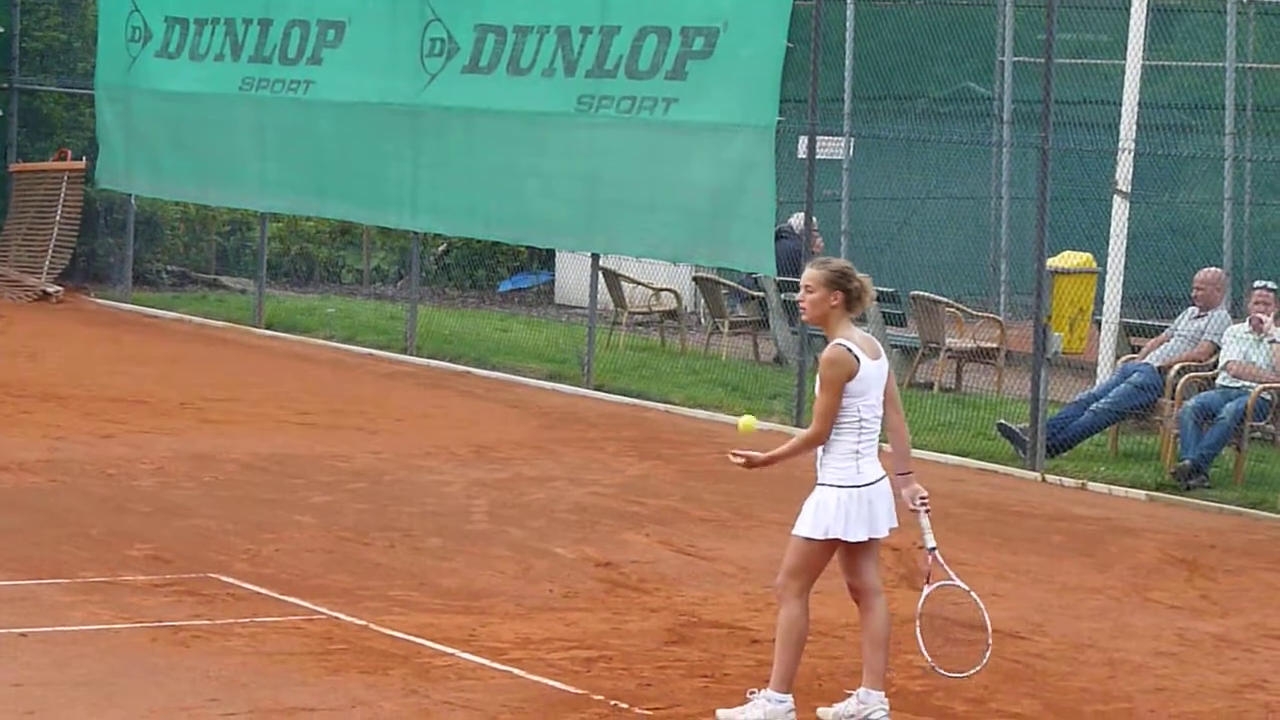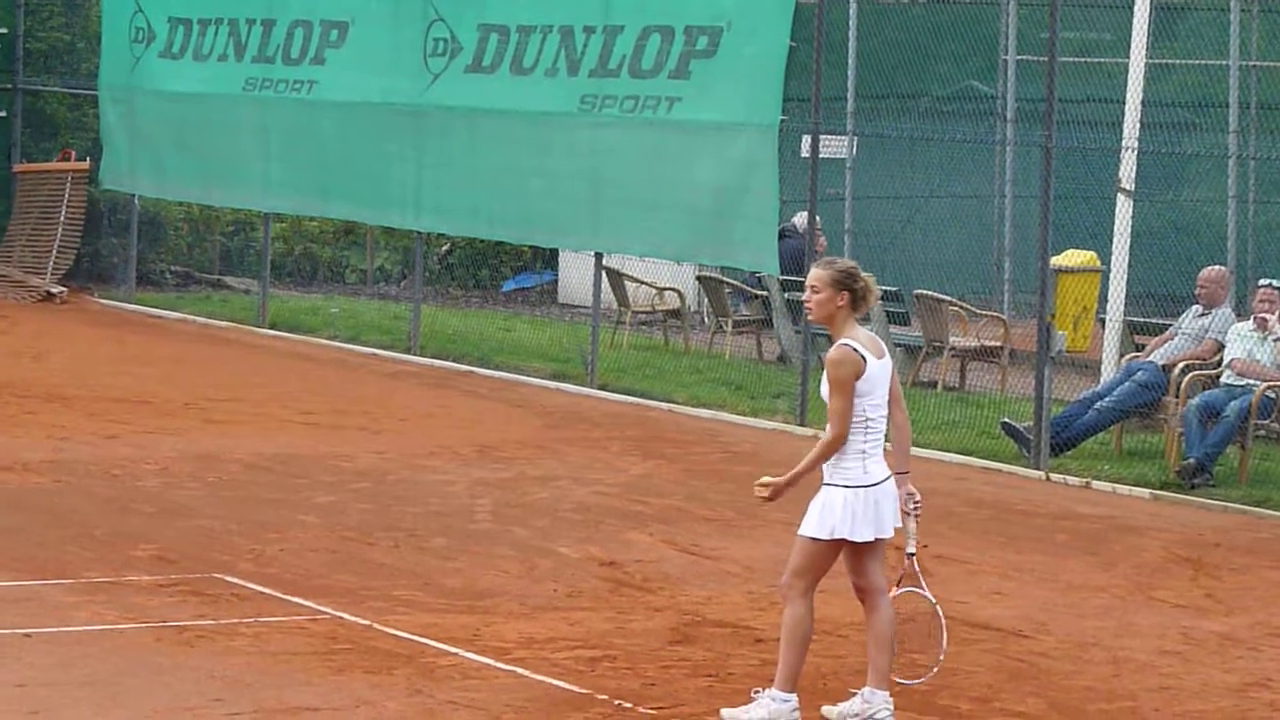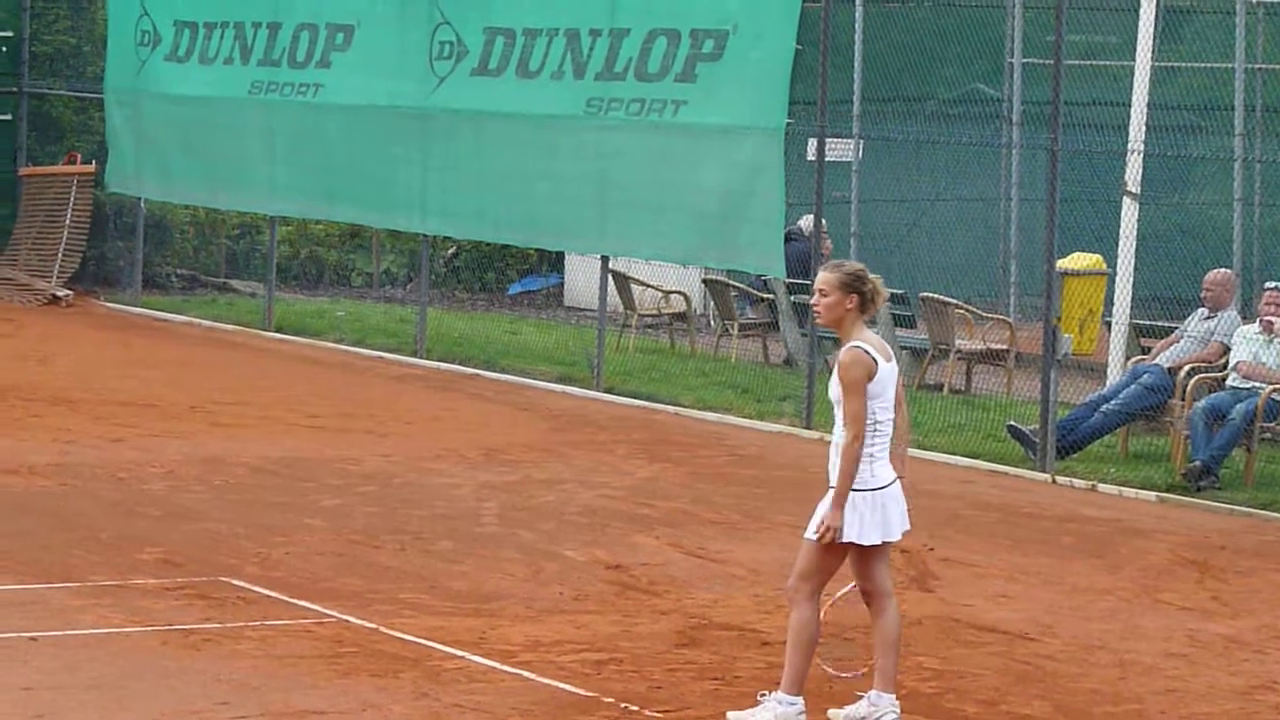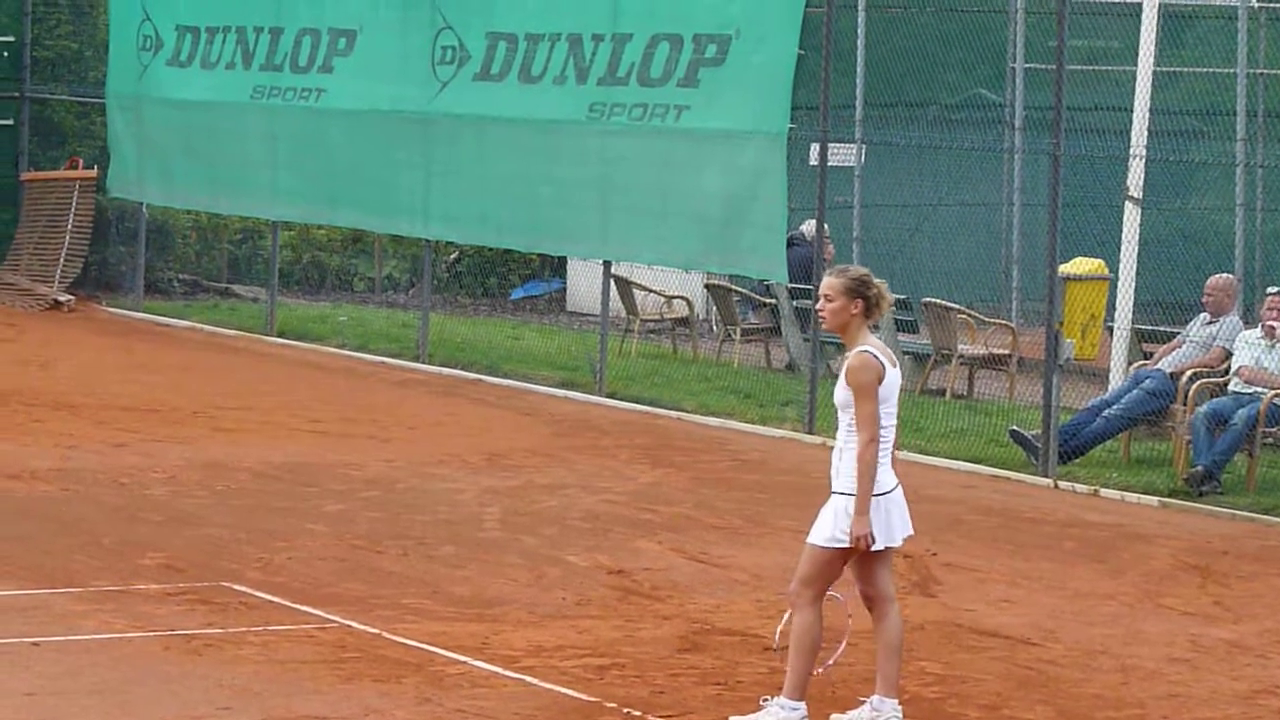
dt=0.2s
person 1, frame 1
left shoulder: (836, 355)
right shoulder: (872, 345)
left elbow: (819, 432)
right elbow: (896, 417)
left wrist: (763, 458)
right wrist: (904, 478)
left hip: (840, 490)
right hip: (868, 484)
left knee: (790, 588)
right knee: (866, 590)
person 1, frame 2
left shoulder: (842, 355)
right shoulder: (875, 345)
left elbow: (837, 436)
right elbow: (900, 418)
left wrist: (788, 482)
right wrist: (901, 478)
left hip: (846, 488)
right hip: (872, 484)
left knee: (795, 587)
right knee: (871, 589)
person 1, frame 3
left shoulder: (853, 357)
right shoulder: (880, 348)
left elbow: (854, 438)
right elbow: (900, 423)
left wrist: (836, 507)
right wrist: (896, 478)
left hip: (855, 493)
right hip: (880, 488)
left knee: (802, 590)
right knee: (878, 593)
person 1, frame 4
left shoulder: (861, 362)
right shoulder: (880, 354)
left elbow: (868, 441)
left wrist: (860, 513)
left hip: (857, 498)
right hip: (879, 494)
left knee: (804, 595)
right knee: (879, 598)
person 2, frame 1
left shoulder: (1219, 318)
right shoulder: (1189, 312)
left elbow: (1202, 354)
left wrist: (1162, 364)
right wrist: (1137, 361)
left hip: (1160, 377)
right hip: (1141, 367)
left knee: (1103, 408)
right knee: (1087, 399)
left ankle: (1049, 445)
person 2, frame 2
left shoulder: (1223, 316)
right shoulder: (1193, 311)
left elbow: (1206, 352)
left wrist: (1167, 362)
right wrist: (1141, 359)
left hip: (1164, 375)
right hip: (1144, 365)
left knee: (1107, 406)
right knee: (1091, 397)
left ankle: (1053, 444)
person 2, frame 3
left shoulder: (1229, 319)
right shoulder: (1199, 313)
left elbow: (1212, 354)
left wrist: (1173, 365)
right wrist: (1147, 361)
left hip: (1170, 379)
right hip: (1151, 368)
left knee: (1114, 409)
right knee: (1097, 400)
left ankle: (1059, 447)
person 2, frame 4
left shoulder: (1231, 324)
right shoulder: (1201, 318)
left elbow: (1214, 360)
left wrist: (1174, 370)
right wrist: (1149, 367)
left hip: (1171, 383)
right hip: (1152, 373)
left knee: (1115, 414)
right knee: (1099, 405)
left ankle: (1061, 452)
person 3, frame 1
right shoulder: (1234, 332)
right elbow: (1233, 368)
left hip: (1257, 397)
right hip: (1225, 390)
left knee: (1230, 412)
right knee: (1190, 408)
left ankle: (1195, 465)
right ankle: (1195, 469)
person 3, frame 2
right shoulder: (1239, 329)
right elbow: (1237, 366)
left hip: (1262, 395)
right hip: (1229, 388)
left knee: (1234, 410)
right knee: (1194, 405)
left ankle: (1199, 463)
right ankle: (1199, 467)
person 3, frame 3
right shoulder: (1244, 332)
right elbow: (1243, 369)
right hip: (1235, 390)
left knee: (1239, 413)
right knee: (1200, 409)
left ankle: (1205, 466)
right ankle: (1206, 471)
person 3, frame 4
right shoulder: (1246, 337)
right elbow: (1245, 374)
right hip: (1237, 396)
left knee: (1241, 418)
right knee: (1202, 413)
left ankle: (1207, 471)
right ankle: (1208, 477)
